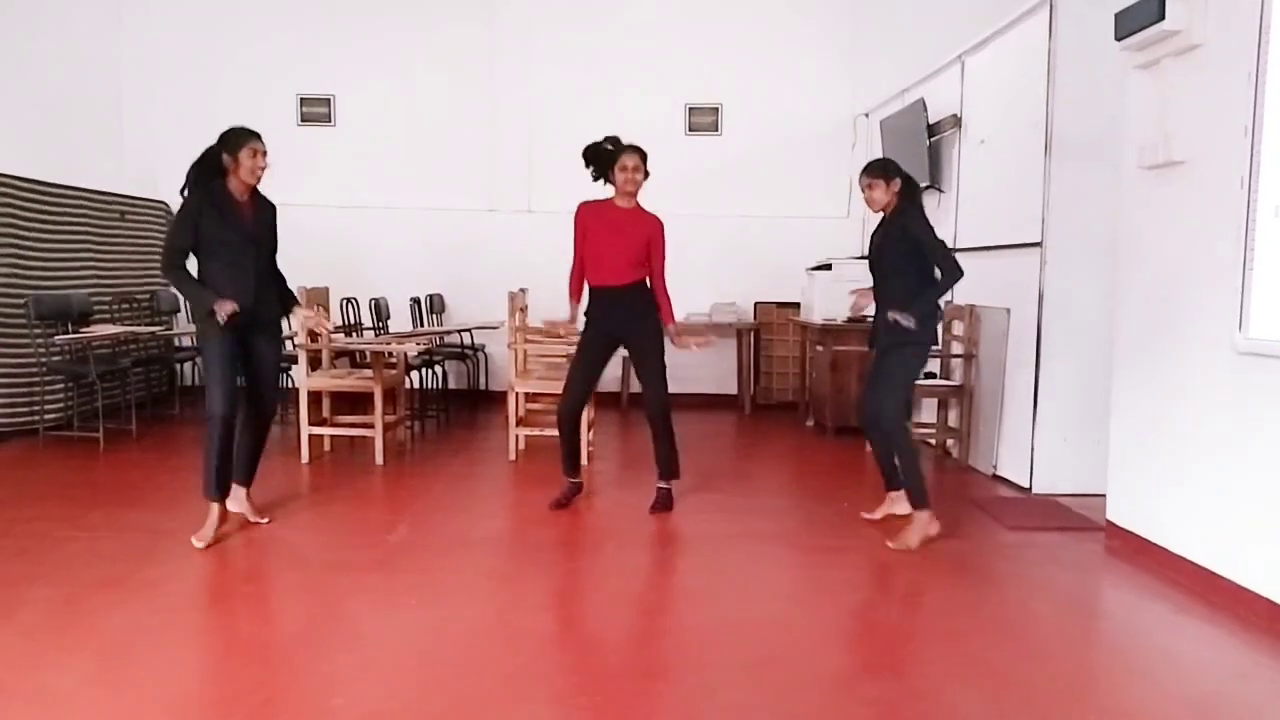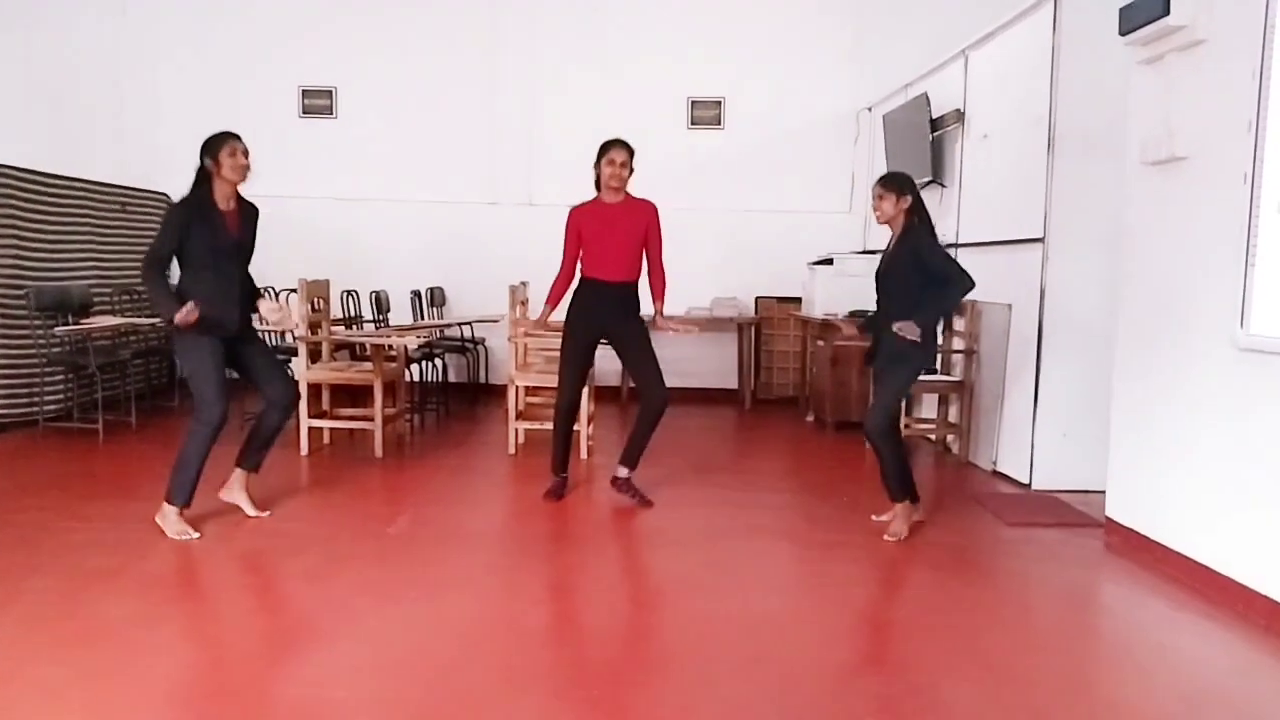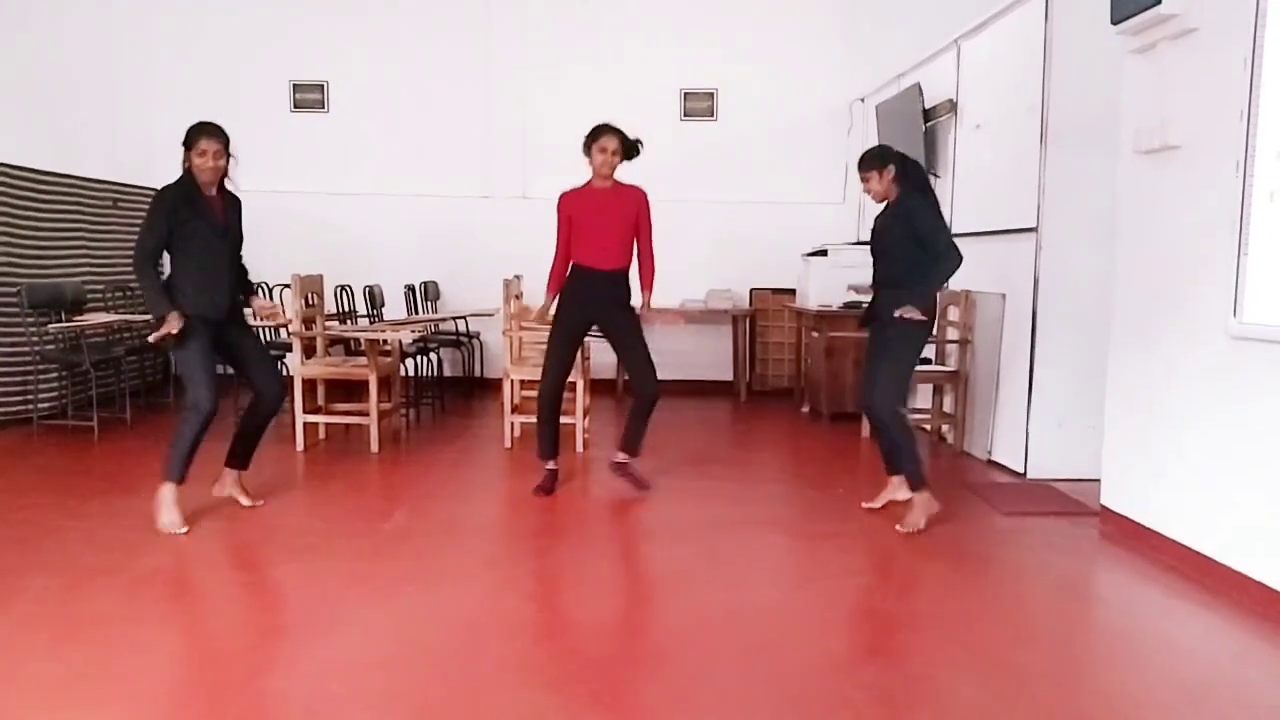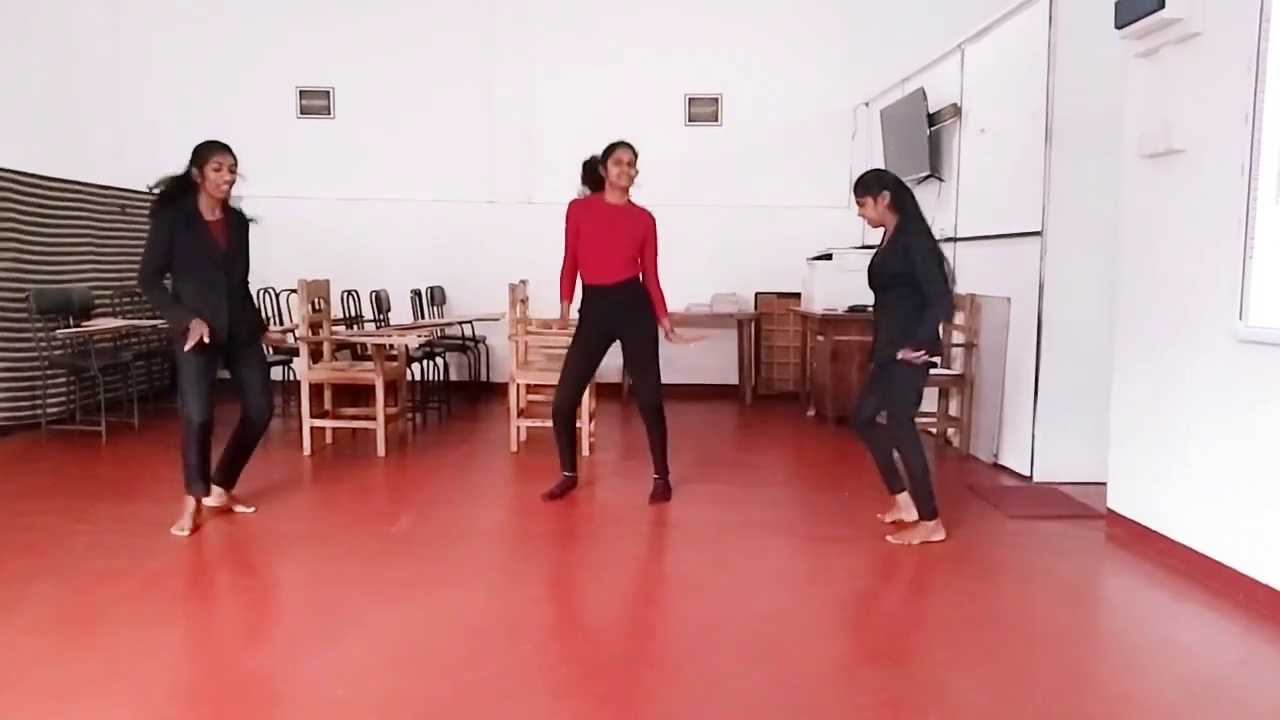
dt=0.5s
person 1, frame 1
left shoulder: (265, 209)
right shoulder: (200, 202)
right elbow: (172, 264)
left wrist: (294, 309)
right wrist: (209, 301)
left hip: (264, 320)
right hip: (219, 320)
left knee: (262, 408)
right knee: (220, 407)
left ankle: (239, 492)
right ankle: (215, 509)
person 1, frame 2
left shoulder: (249, 213)
right shoulder: (187, 211)
right elbow: (153, 266)
left wrist: (261, 303)
right wrist: (173, 309)
left hip: (238, 326)
right hip: (198, 326)
left knee: (284, 393)
right knee: (213, 412)
left ankle: (238, 482)
right ankle: (171, 508)
person 1, frame 3
left shoulder: (231, 202)
right shoulder: (170, 200)
right elbow: (144, 261)
left wrist: (251, 298)
right wrist: (167, 311)
left hip: (227, 314)
right hip: (190, 316)
left knee: (271, 389)
right knee: (203, 401)
left ankle: (231, 477)
right ankle: (167, 492)
person 1, frame 4
left shoulder: (238, 222)
right shoulder: (172, 221)
right elbow: (150, 281)
left wrist: (259, 326)
right wrist: (186, 320)
left hip: (240, 331)
right hip: (196, 332)
left knee: (259, 412)
right knee: (198, 414)
left ankle: (219, 491)
right ankle: (192, 499)
person 2, frame 1
left shoulder: (910, 222)
right shoulder: (885, 227)
left elbow: (951, 270)
left wrist: (915, 313)
right wrist: (875, 293)
left hip: (909, 335)
right hip: (890, 334)
left knee: (892, 420)
right knee: (870, 412)
left ankle: (923, 515)
right ankle: (897, 495)
person 2, frame 2
left shoulder: (919, 240)
right shoulder: (894, 244)
left elbow: (962, 283)
left wrist: (922, 323)
right wrist: (862, 327)
left hip: (911, 349)
right hip: (889, 346)
left knee: (876, 423)
right knee: (885, 426)
left ankle: (905, 504)
right ankle: (907, 503)
person 2, frame 3
left shoulder: (913, 208)
right shoulder: (888, 214)
left elbow: (950, 256)
left wrist: (919, 299)
right wrist: (873, 292)
left hip: (908, 321)
right hip: (886, 318)
left knee: (885, 404)
right knee: (872, 401)
left ankle: (922, 495)
right ankle: (898, 482)
person 2, frame 4
left shoulder: (912, 239)
right shoulder: (890, 238)
left elbow: (940, 299)
left wrist: (917, 345)
right wrist: (882, 322)
left hip: (909, 351)
right hip: (890, 349)
left knee: (901, 429)
right knee: (862, 416)
left ankle: (929, 522)
right ankle: (903, 500)
person 3, frame 1
left shoulder: (651, 224)
right shoulder: (586, 212)
left elbow: (657, 279)
right elbow: (577, 268)
left wrist: (671, 328)
right wrist: (573, 312)
left hip: (639, 312)
right hip: (599, 314)
left knee: (656, 404)
right knee: (569, 407)
left ankle: (664, 484)
right ankle: (573, 480)
person 3, frame 2
left shoulder: (646, 211)
right shoulder: (580, 215)
left elbow: (655, 266)
right elbow: (567, 268)
left wrist: (659, 311)
right wrist: (547, 310)
left hip: (627, 309)
right hip: (588, 306)
left knee: (656, 395)
right knee: (567, 398)
left ankle: (623, 473)
right ankle: (559, 475)
person 3, frame 3
left shoulder: (635, 197)
right shoulder: (570, 200)
left elbow: (645, 254)
right elbow: (562, 257)
left wrist: (648, 299)
right wrist: (548, 300)
left hip: (616, 297)
right hip: (578, 294)
left knee: (647, 386)
right knee: (550, 387)
left ankle: (623, 458)
right ankle: (550, 467)
person 3, frame 4
left shoulder: (644, 219)
right shoulder: (578, 210)
left elbow: (650, 274)
right elbow: (570, 263)
left wrist: (665, 321)
right wrist: (565, 308)
left hip: (634, 307)
right hip: (593, 309)
left knee: (649, 397)
right knee: (563, 400)
left ankle: (661, 476)
right ankle: (569, 474)
